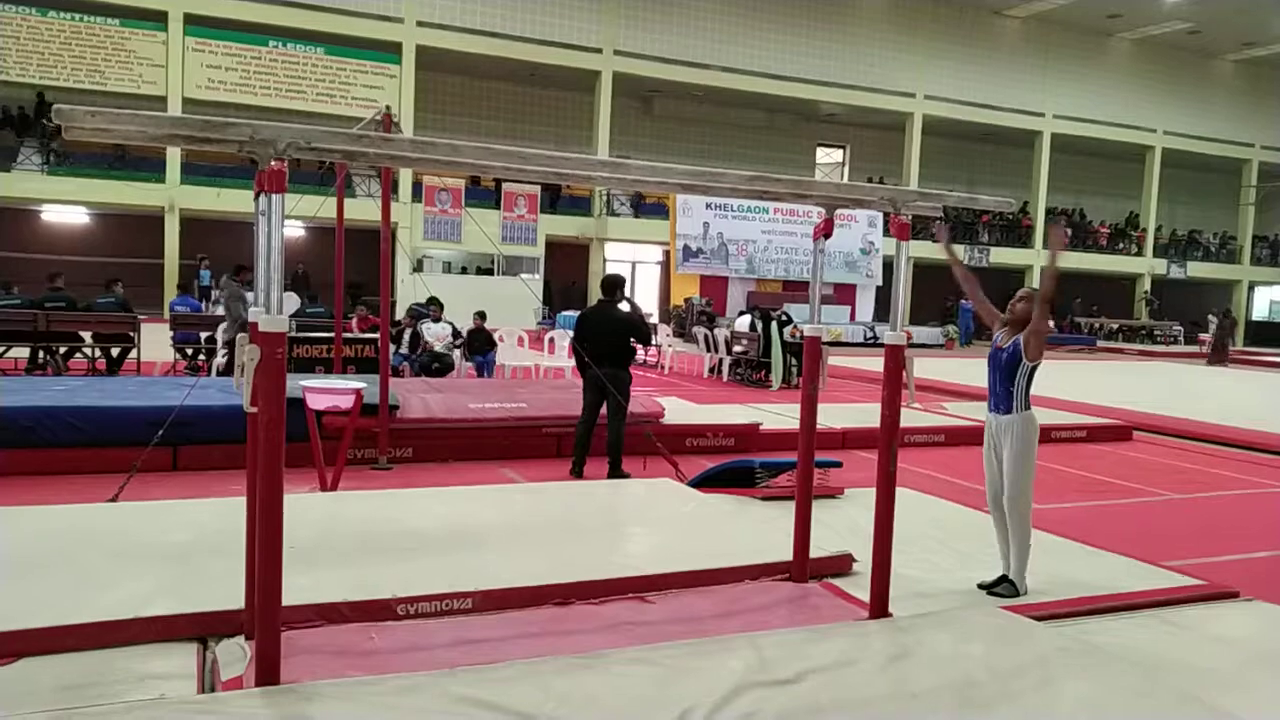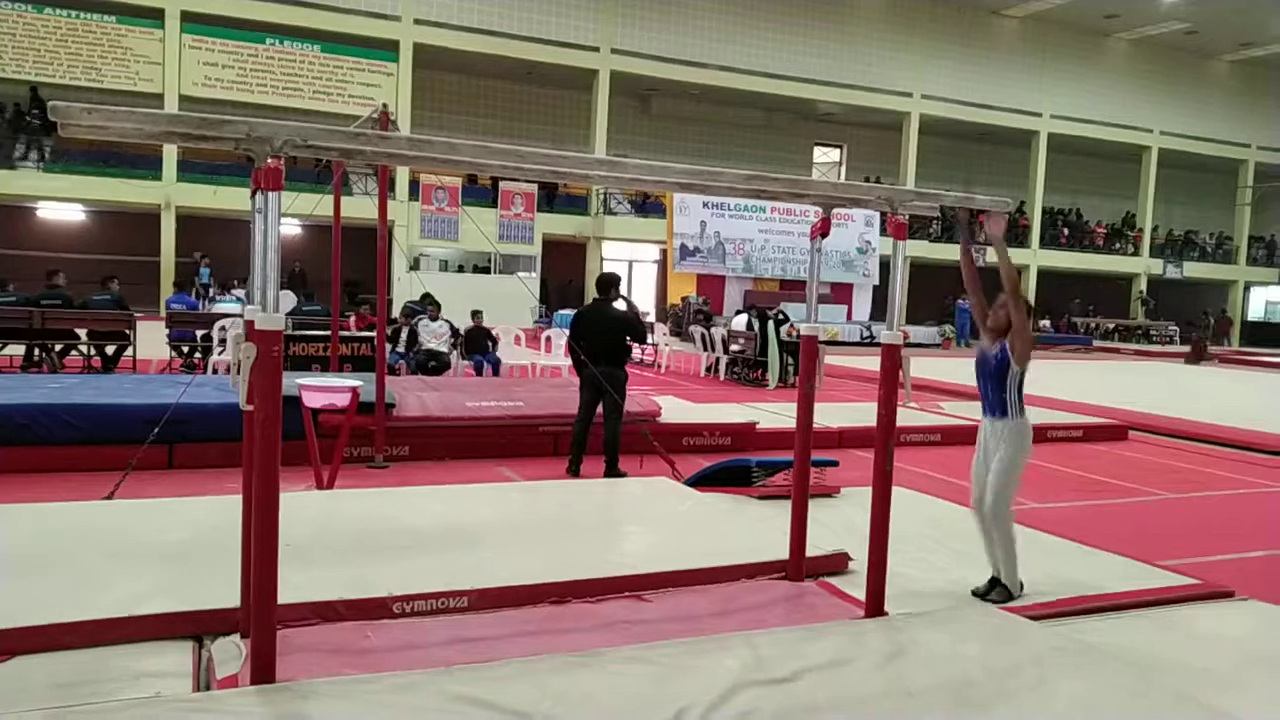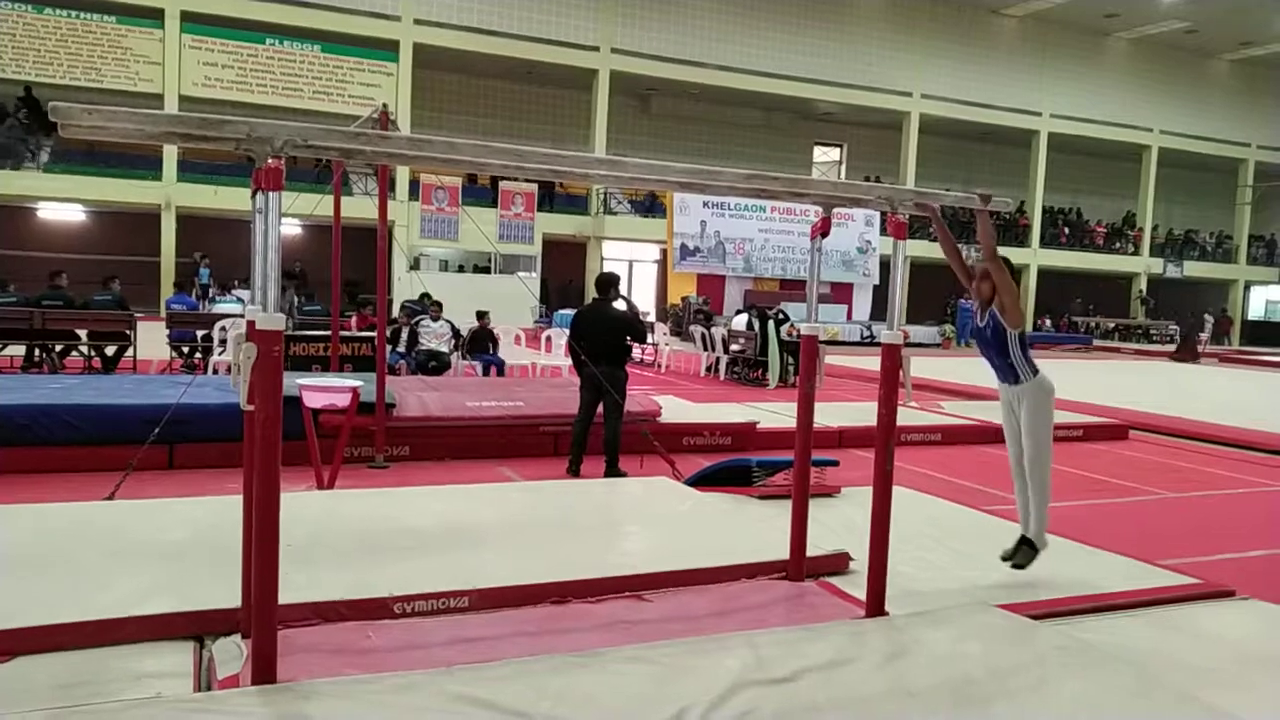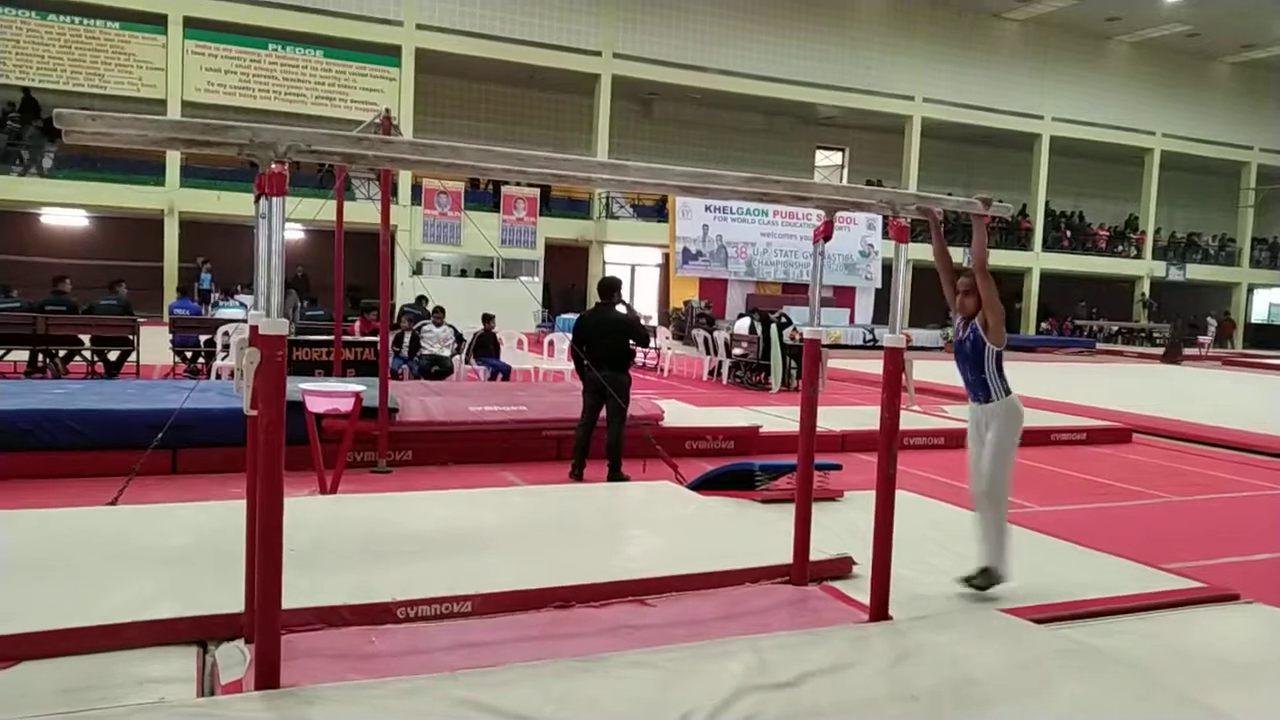
dt=0.3s
person 1, frame 1
left shoulder: (1032, 338)
right shoulder: (1000, 329)
left elbow: (1044, 299)
right elbow: (972, 291)
left wrist: (1054, 255)
right wrist: (948, 249)
left hip: (1018, 426)
right hip: (994, 423)
left knee: (1015, 504)
right knee: (997, 503)
left ankle: (1017, 579)
right ankle: (1008, 571)
person 1, frame 2
left shoulder: (1018, 344)
right shoulder: (987, 336)
left elbow: (1013, 293)
right elbow: (973, 287)
left wrist: (999, 244)
right wrist: (966, 240)
left hip: (1012, 432)
right hip: (987, 429)
left knee: (996, 507)
right knee: (981, 505)
left ankle: (1011, 581)
right ankle: (999, 574)
person 1, frame 3
left shoulder: (1007, 304)
right shoulder: (980, 305)
left elbow: (991, 257)
right elbow: (955, 258)
left wrist: (982, 213)
right wrist: (935, 218)
left hip: (1032, 391)
right hip: (1007, 392)
left knee: (1035, 465)
right knee: (1019, 465)
left ankle: (1035, 535)
right ankle: (1027, 533)
person 1, frame 4
left shoulder: (991, 322)
right shoulder: (961, 318)
left elbow: (981, 270)
right elbow: (945, 269)
left wrist: (979, 223)
right wrist: (935, 227)
left hip: (1001, 411)
right hip: (977, 411)
left knee: (990, 488)
right knee: (980, 489)
left ankle: (994, 565)
right ankle: (991, 561)
person 2, frame 1
left shoulder: (587, 315)
right shoulder: (626, 317)
left elbow: (577, 346)
right elbow: (647, 340)
left wrist: (584, 371)
right wrist: (639, 316)
left hip: (593, 372)
right hip: (617, 374)
left knee: (586, 418)
right knee: (616, 421)
left ankle: (577, 466)
right ankle: (614, 470)
person 2, frame 2
left shoulder: (582, 314)
right shoulder: (621, 316)
left elbow: (573, 345)
right elbow: (642, 338)
left wrist: (580, 370)
right wrist: (635, 314)
left hip: (590, 371)
right hip: (613, 372)
left knee: (583, 416)
right knee: (612, 420)
left ankle: (574, 465)
right ankle: (611, 468)
person 2, frame 3
left shoulder: (582, 314)
right shoulder: (621, 316)
left elbow: (573, 345)
right elbow: (642, 337)
left wrist: (581, 370)
right wrist: (635, 314)
left hip: (590, 371)
right hip: (613, 372)
left knee: (583, 417)
right knee: (613, 420)
left ankle: (574, 464)
right ankle: (611, 468)
person 2, frame 4
left shoulder: (585, 318)
right shoulder: (623, 319)
left elbow: (576, 349)
right elbow: (645, 341)
left wrist: (583, 375)
right wrist: (635, 319)
left hip: (593, 375)
right hip: (616, 376)
left knee: (586, 421)
right knee: (615, 424)
left ankle: (577, 468)
right ankle: (614, 472)
